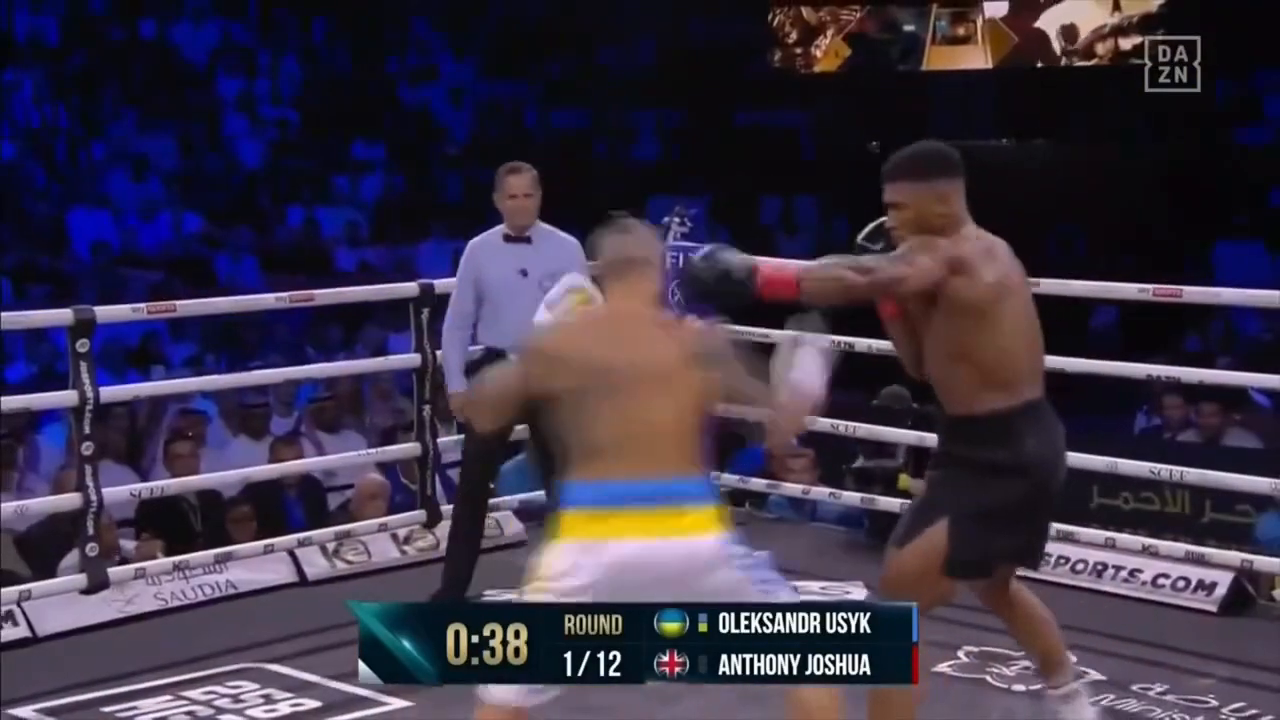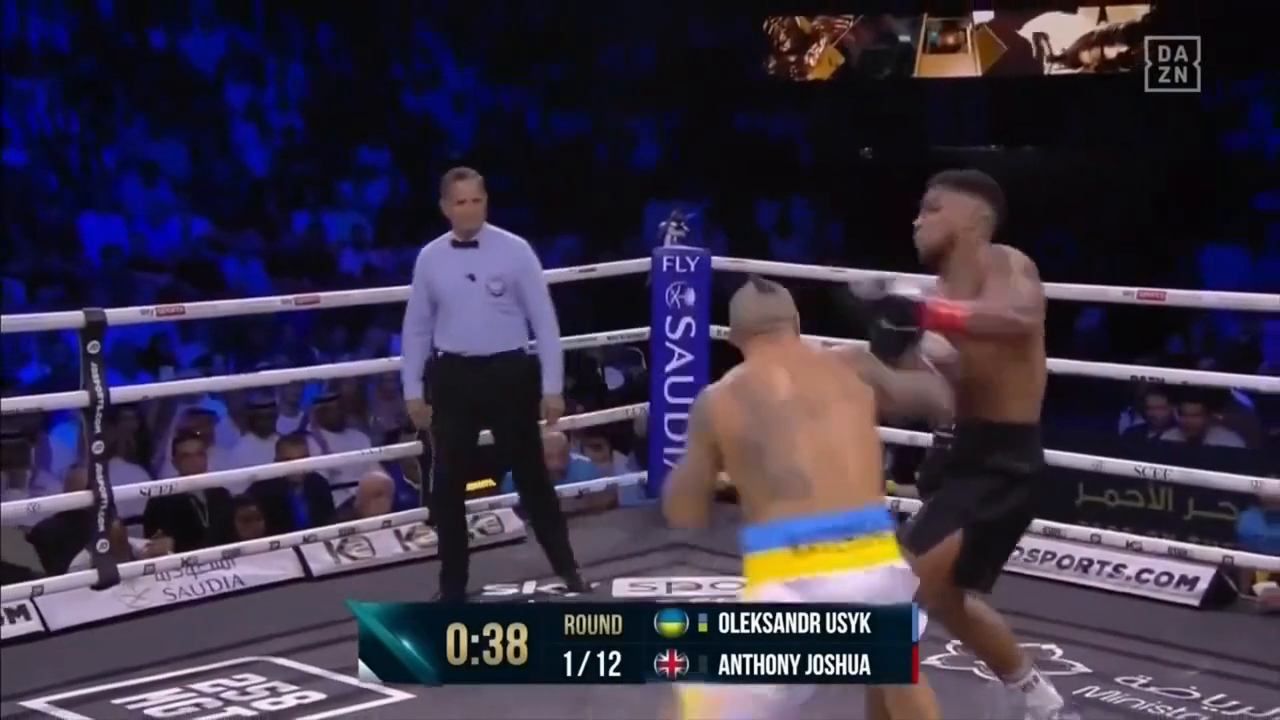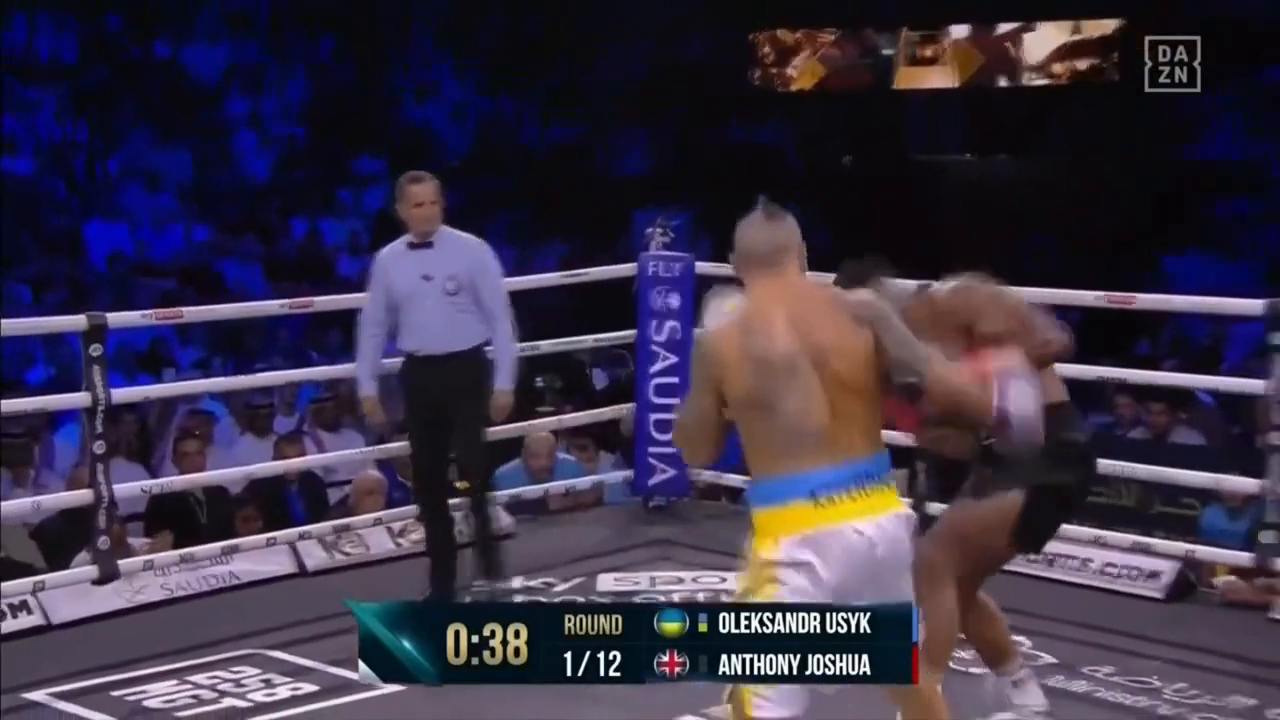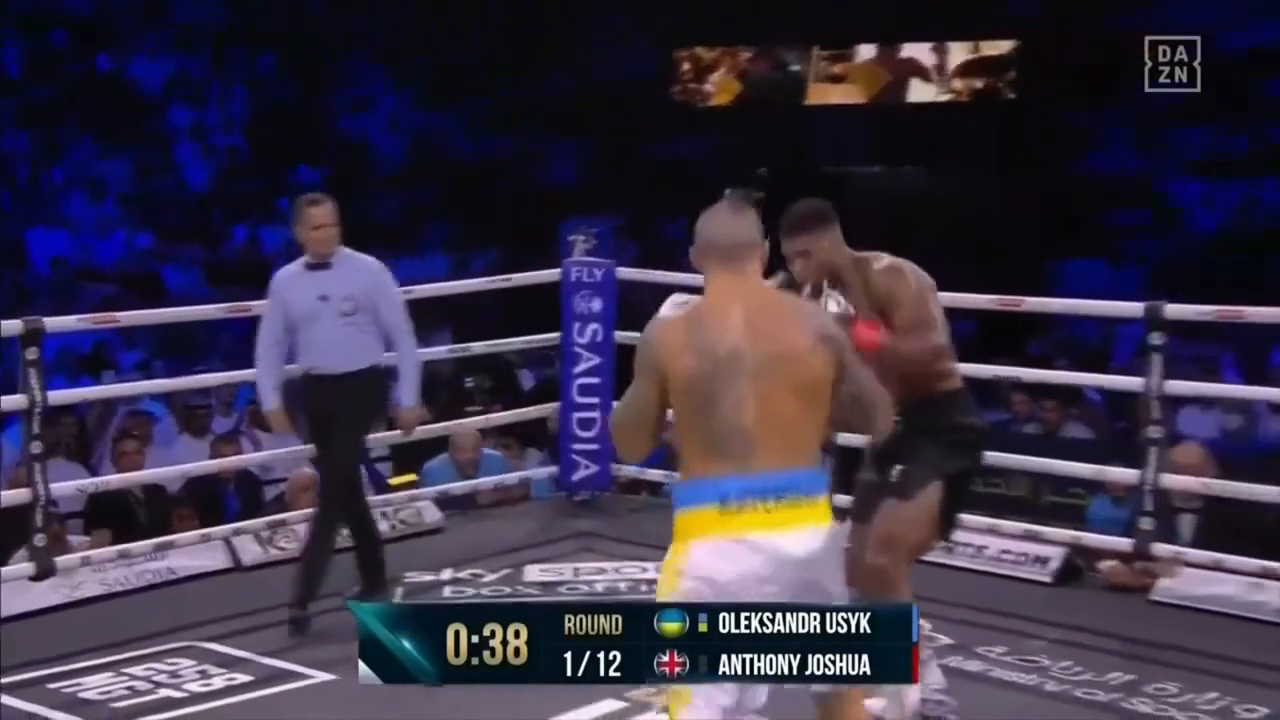
dt=0.5s
person 1, frame 1
left shoulder: (950, 257)
right shoulder: (978, 254)
left elbow: (860, 278)
right elbow: (923, 365)
left wrist: (749, 275)
right wrist: (894, 298)
left hip: (993, 457)
right hip: (1027, 444)
left knee: (894, 606)
right knee: (996, 584)
person 1, frame 2
left shoulder: (1002, 265)
right shoulder: (948, 289)
left elbow: (1016, 322)
left wrist: (922, 309)
right wrist: (895, 344)
left hip: (996, 466)
right hip: (961, 454)
right knee: (946, 598)
person 1, frame 3
left shoulder: (956, 301)
right shoulder: (920, 336)
left elbow: (1053, 342)
right elbow: (944, 434)
left hip: (1050, 450)
right hip: (1010, 450)
left knee: (935, 556)
right knee: (958, 582)
person 1, frame 4
left shoulder: (892, 276)
right shoulder: (832, 299)
left elbow: (934, 357)
left wrist: (853, 333)
left hip: (943, 432)
right hip: (898, 433)
left knee: (883, 561)
right knee: (864, 566)
person 2, frame 1
left shoulder: (555, 342)
right shoulder: (702, 342)
left elbow: (482, 413)
right elbow: (780, 426)
right wrist: (805, 386)
left hip: (594, 541)
right hip: (691, 537)
person 2, frame 2
left shoulder: (718, 400)
right shoulder: (852, 366)
left elbow: (683, 513)
right elbow: (937, 401)
left hip: (789, 584)
right hip: (876, 567)
person 2, frame 3
left shoulder: (718, 342)
right shoulder: (860, 312)
left elbow: (695, 451)
right elbow: (947, 385)
right wrist: (995, 398)
left hip: (797, 534)
right hip: (882, 517)
person 2, frame 4
left shoulder: (669, 334)
right shoulder: (817, 324)
left elbow: (631, 446)
right elbow: (877, 420)
left hip: (719, 541)
right hip: (807, 529)
person 3, frame 1
left shoulder: (565, 247)
right shoulder: (479, 252)
right elbow: (458, 321)
right wrist: (456, 383)
right hip: (497, 369)
left knee: (558, 473)
right knee: (474, 476)
right ankle: (453, 585)
person 3, frame 2
left shoulder: (515, 250)
right shoulder: (430, 258)
left elbow: (544, 321)
right elbow: (417, 328)
left wrist: (552, 386)
right wrist: (413, 389)
left hip: (508, 373)
right hip: (454, 376)
left knee: (530, 474)
right knee: (446, 484)
left ankle: (566, 567)
right ankle: (452, 585)
person 3, frame 3
left shoulder: (471, 251)
right shoulder: (387, 261)
left elbow: (500, 319)
right elbow: (373, 326)
left wrist: (504, 383)
right wrist: (367, 386)
left hip: (465, 370)
right hip: (419, 374)
left knee: (472, 469)
right knee: (427, 479)
left ankle: (488, 565)
right ankle: (442, 579)
person 3, frame 4
left shoulder: (368, 272)
right shoulder: (285, 281)
left elbow: (401, 337)
right elbow: (270, 345)
left wrist: (409, 399)
right wrist: (271, 401)
left hip: (359, 388)
right hip: (317, 391)
left knee: (333, 490)
right knee: (345, 490)
left ankle: (303, 596)
right ankle: (373, 576)
